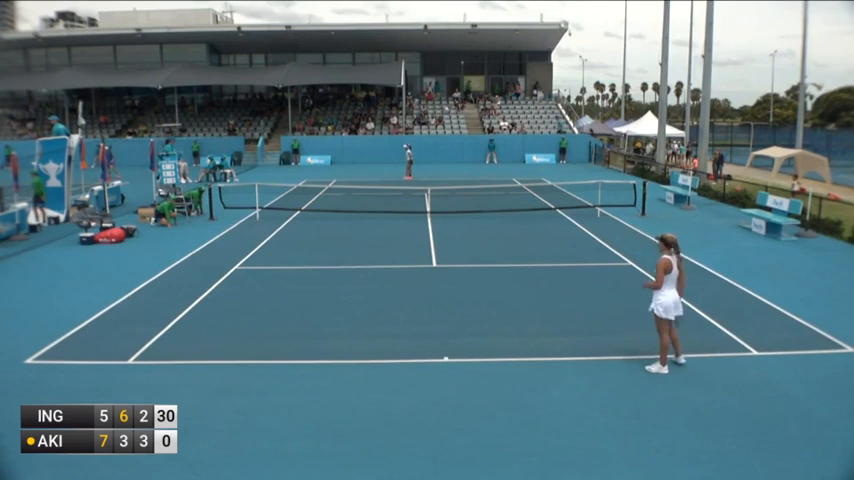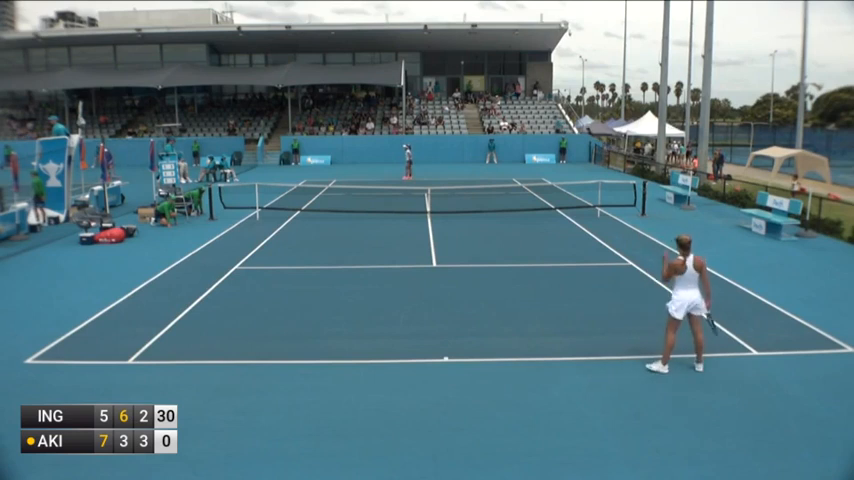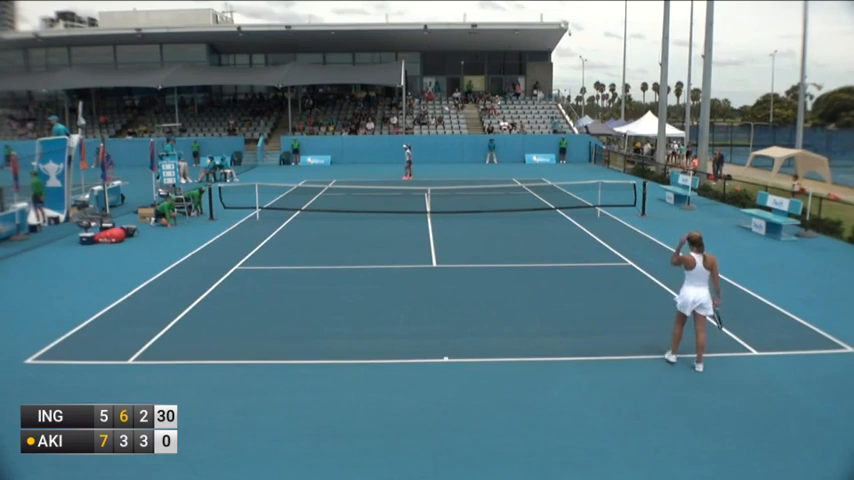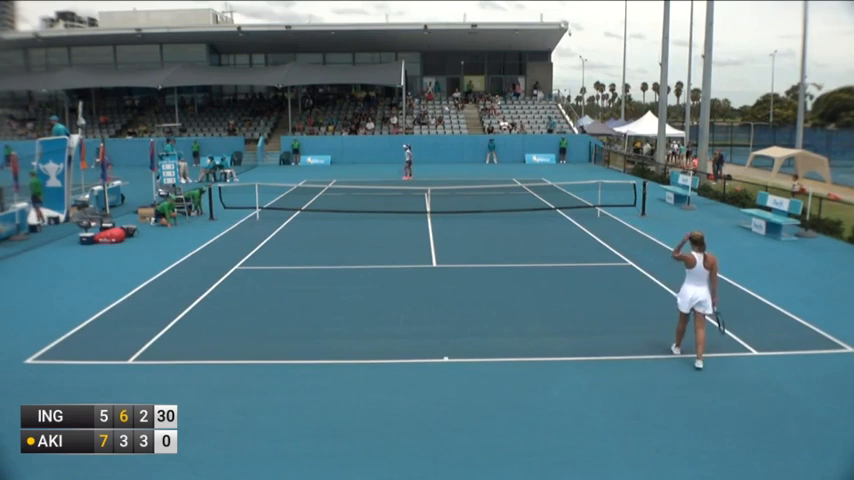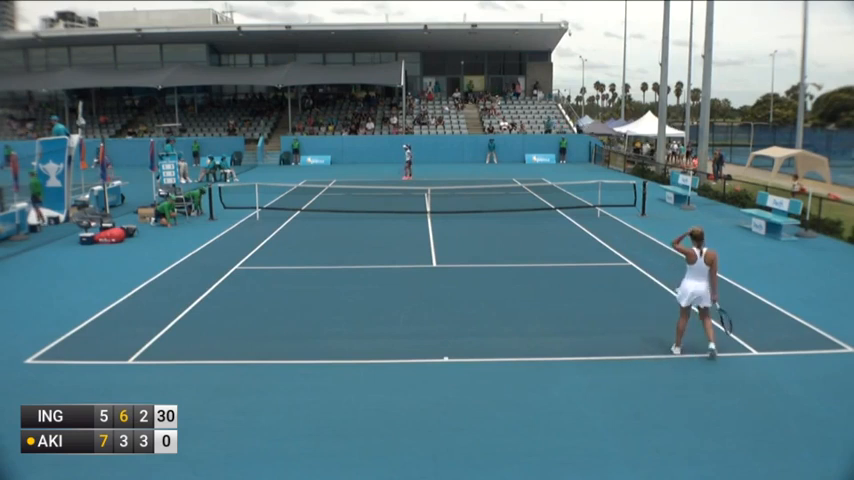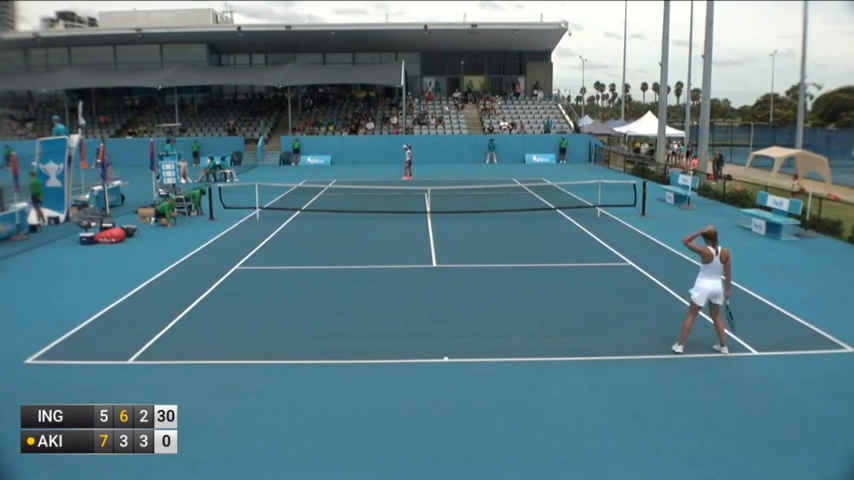
dt=0.3s
person 1, frame 1
left shoulder: (662, 262)
right shoulder: (678, 260)
left elbow: (657, 285)
right elbow: (681, 282)
left wrist: (647, 285)
right wrist: (679, 297)
left hip: (663, 300)
right hip: (674, 297)
left knee: (663, 333)
right knee: (671, 329)
left ankle: (662, 365)
right ankle: (679, 356)
person 1, frame 2
left shoulder: (675, 263)
right shoulder: (700, 261)
left elbow: (665, 279)
right elbow: (706, 283)
left wrist: (665, 262)
right wrist: (708, 299)
left hip: (680, 299)
right hip: (695, 298)
left knee: (671, 332)
right knee: (698, 332)
left ankle: (663, 364)
right ankle: (699, 363)
person 1, frame 3
left shoulder: (686, 259)
right shoulder: (711, 259)
left elbow: (673, 262)
right elbow: (716, 281)
left wrist: (680, 245)
right wrist: (718, 297)
left hip: (687, 295)
right hip: (703, 296)
left knee: (679, 325)
right knee: (700, 331)
left ankle: (672, 355)
right ankle: (699, 363)
person 1, frame 4
left shoulder: (687, 257)
right shoulder: (712, 259)
left elbow: (674, 255)
right elbow: (714, 281)
left wrist: (682, 242)
right wrist: (714, 297)
left hip: (688, 292)
right hip: (702, 294)
left knee: (682, 322)
right knee: (700, 328)
left ankle: (677, 347)
right ankle: (699, 360)
person 1, frame 5
left shoulder: (689, 253)
right shoulder: (712, 254)
left elbow: (674, 243)
right elbow: (713, 276)
left wrist: (686, 233)
right wrist: (714, 293)
left hip: (688, 287)
right hip: (703, 289)
left knee: (683, 318)
right knee: (706, 318)
left ankle: (677, 347)
right ankle: (712, 343)
person 1, frame 6
left shoulder: (704, 251)
right shoulder: (726, 253)
left elbow: (686, 241)
right elbow: (728, 274)
left wrist: (699, 233)
right wrist: (728, 289)
left hip: (703, 286)
right hip: (717, 287)
left knee: (691, 316)
right knee: (716, 317)
left ankle: (679, 345)
right ankle: (723, 346)
